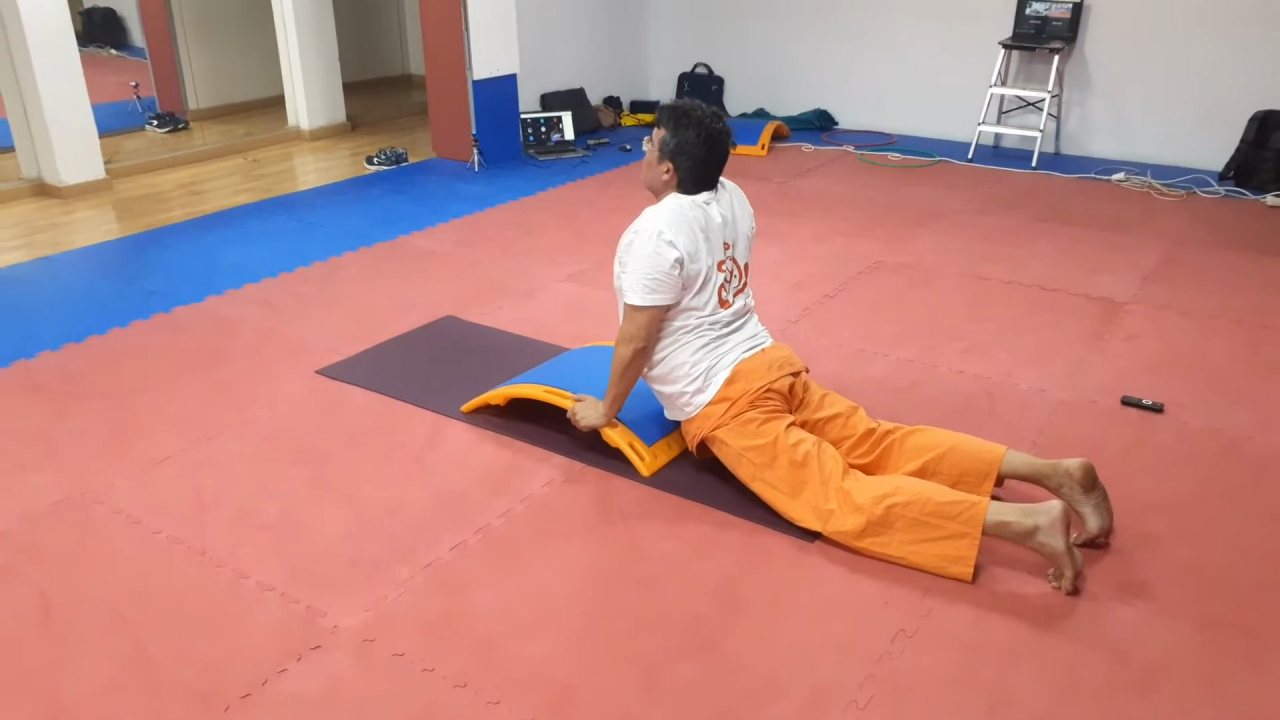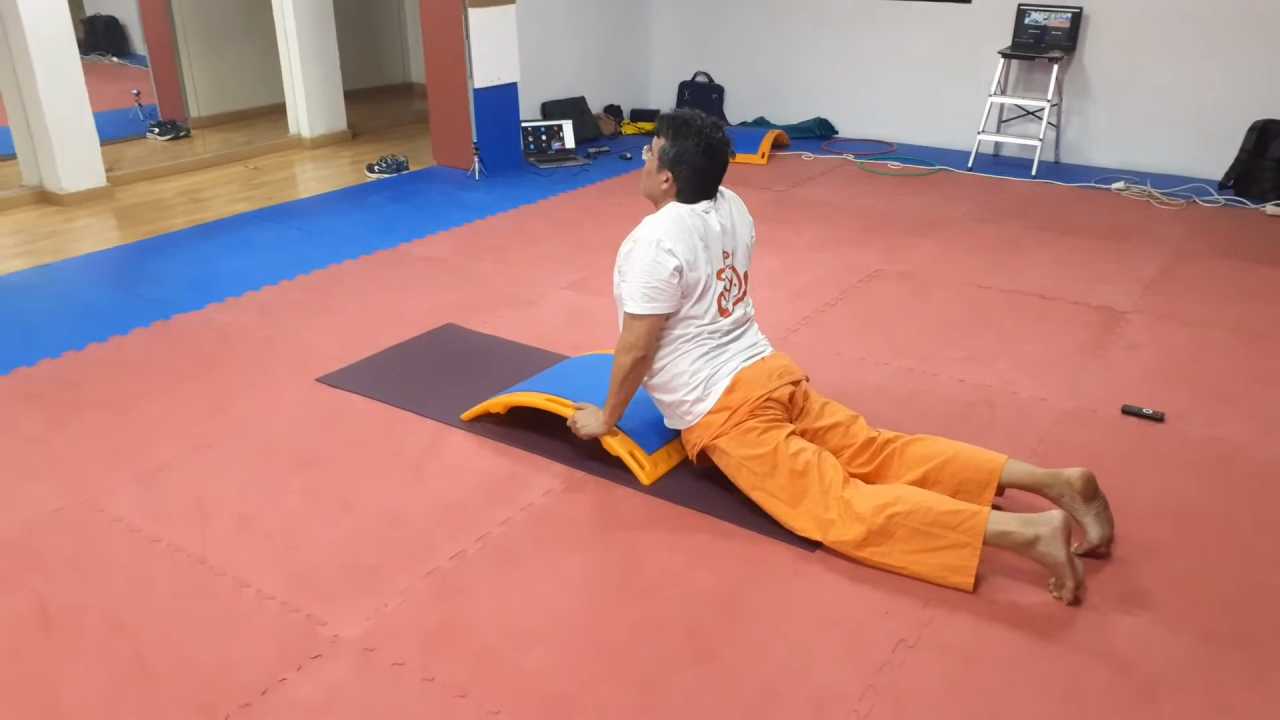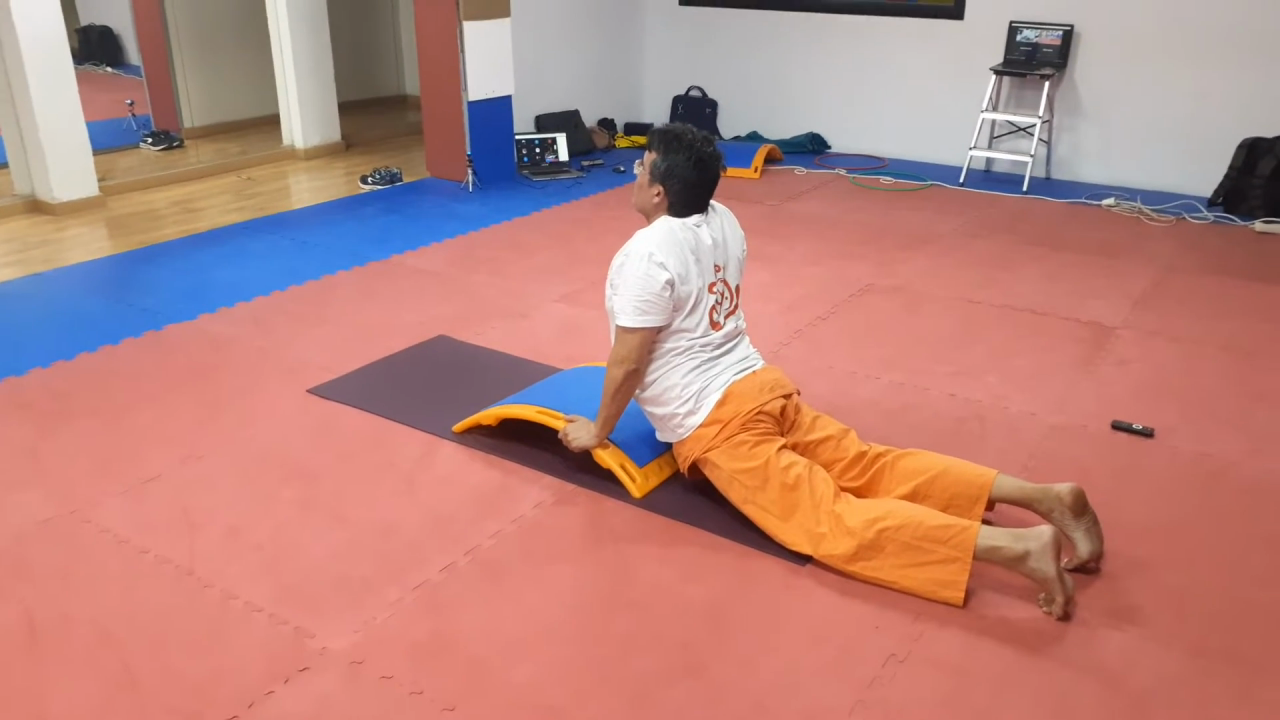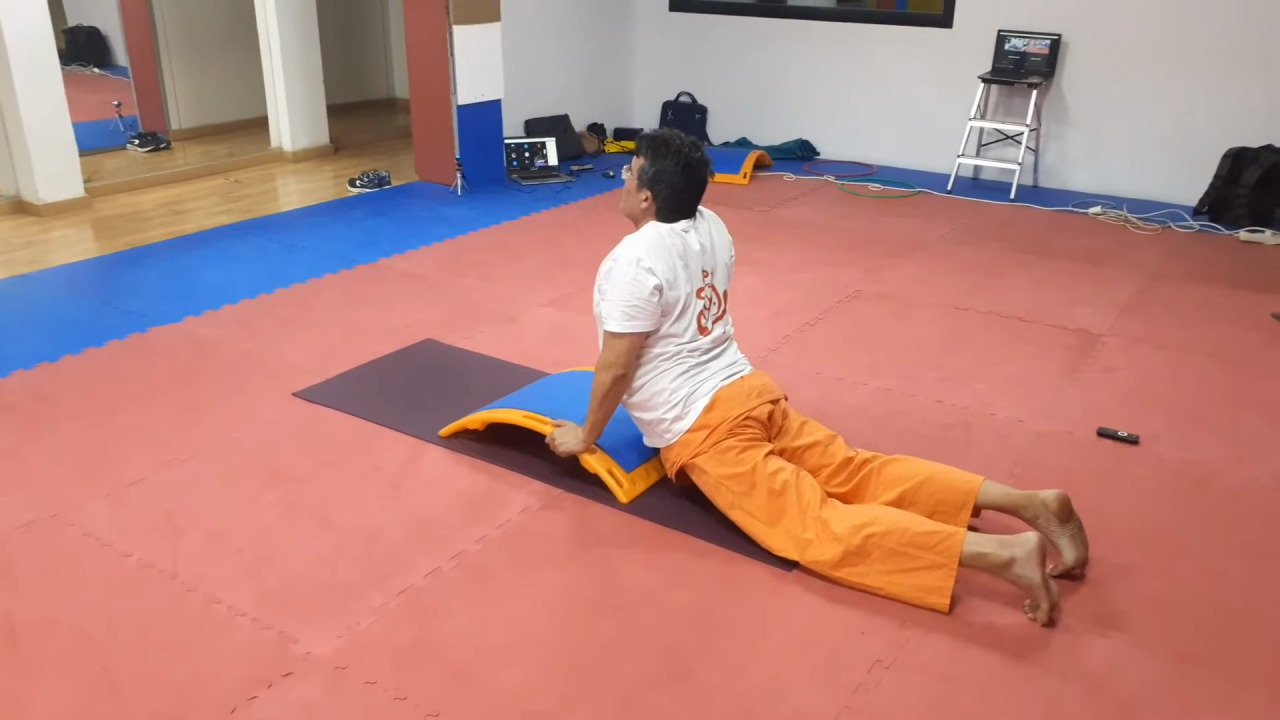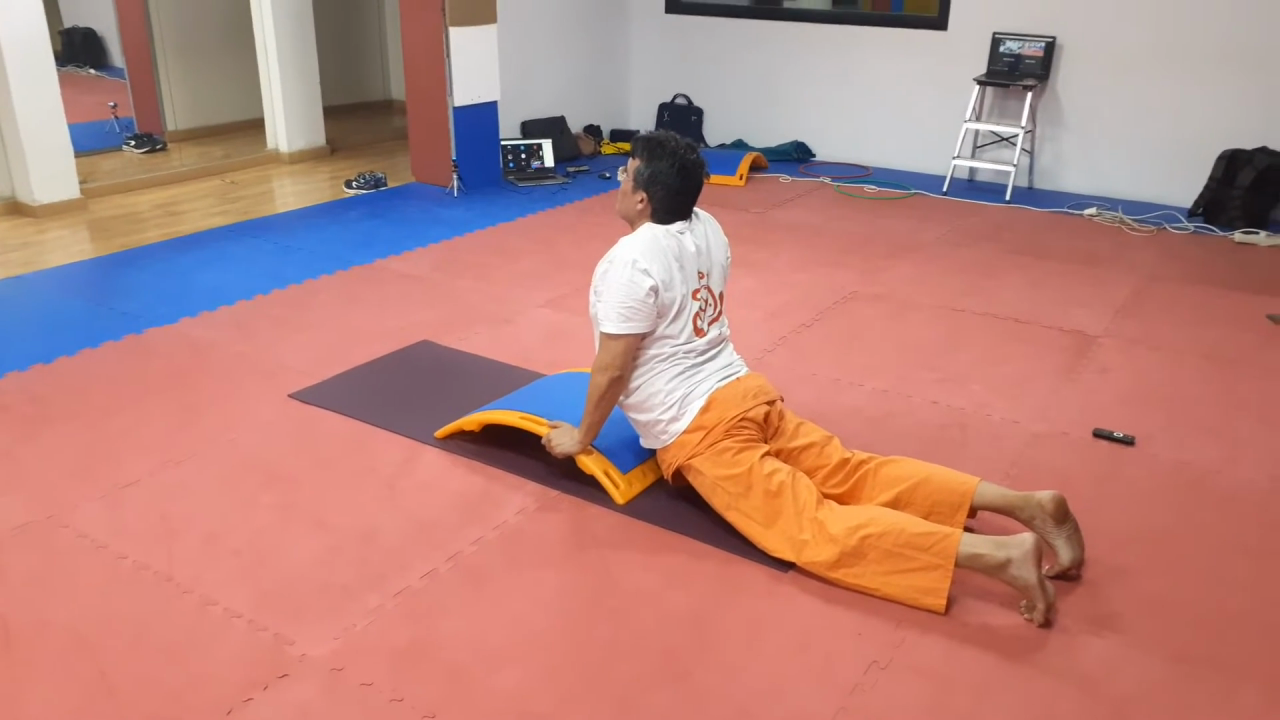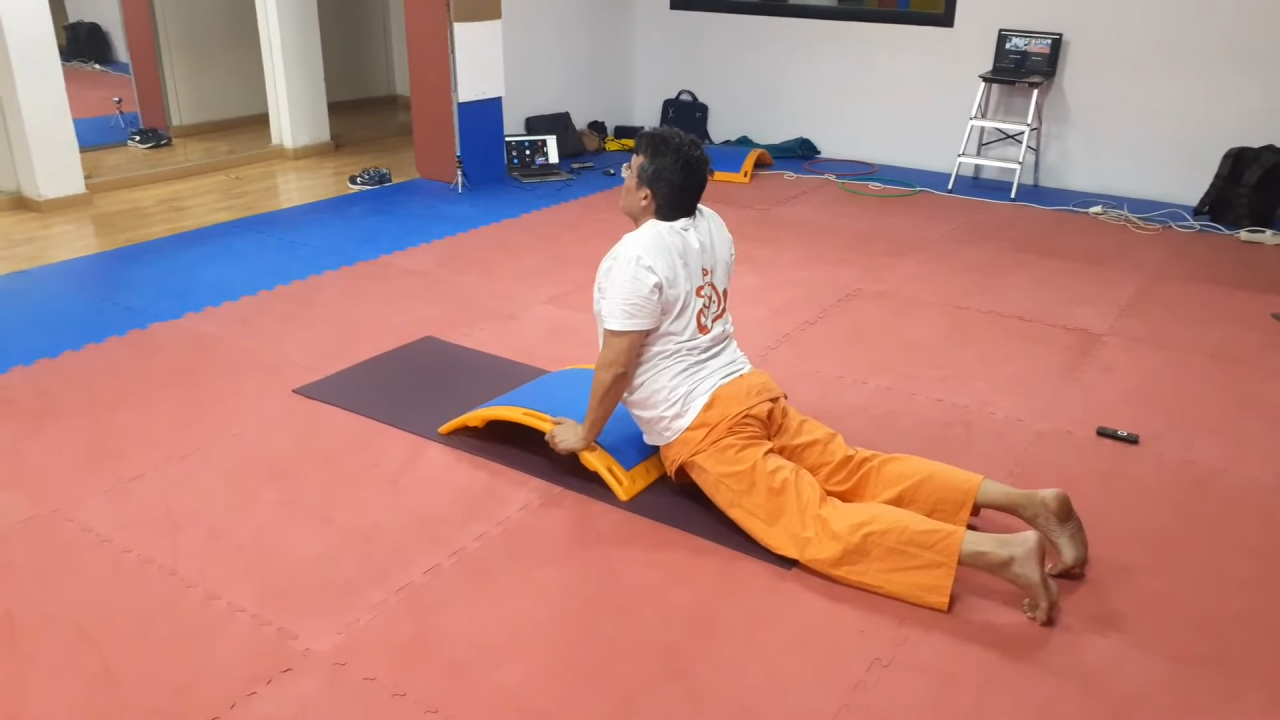
dt=0.2s
person 1, frame 1
left shoulder: (653, 234)
right shoulder: (730, 198)
left elbow: (635, 340)
left wrist: (606, 409)
left hip: (724, 401)
right hip: (768, 364)
left knee: (839, 498)
right knee: (882, 446)
left ankle: (1028, 522)
right ankle: (1054, 472)
person 1, frame 2
left shoulder: (652, 242)
right shoulder: (730, 207)
left elbow: (636, 348)
left wrist: (606, 417)
left hip: (724, 410)
right hip: (768, 373)
left knee: (840, 508)
right knee: (882, 454)
left ankle: (1029, 531)
right ankle: (1056, 481)
person 1, frame 3
left shoulder: (644, 255)
right shoulder: (721, 221)
left elbow: (627, 362)
left wrist: (598, 431)
left hip: (716, 423)
right hip: (759, 386)
left knee: (832, 522)
right knee: (872, 468)
left ankle: (1019, 547)
right ankle: (1045, 496)
person 1, frame 4
left shoulder: (632, 261)
right shoulder: (710, 226)
left elbow: (615, 366)
left wrist: (586, 435)
left hip: (703, 429)
right hip: (747, 391)
left knee: (818, 528)
right knee: (859, 474)
left ankle: (1004, 553)
right ankle: (1031, 502)
person 1, frame 5
left shoulder: (628, 262)
right shoulder: (706, 228)
left elbow: (612, 368)
left wrist: (582, 437)
left hip: (699, 430)
right hip: (744, 393)
left knee: (813, 529)
right knee: (855, 475)
left ankle: (1001, 553)
right ankle: (1027, 504)
person 1, frame 6
left shoulder: (633, 259)
right shoulder: (710, 225)
left elbow: (616, 364)
left wrist: (586, 432)
left hip: (703, 427)
right hip: (746, 389)
left knee: (816, 525)
right knee: (859, 473)
left ankle: (1003, 552)
right ankle: (1030, 502)
